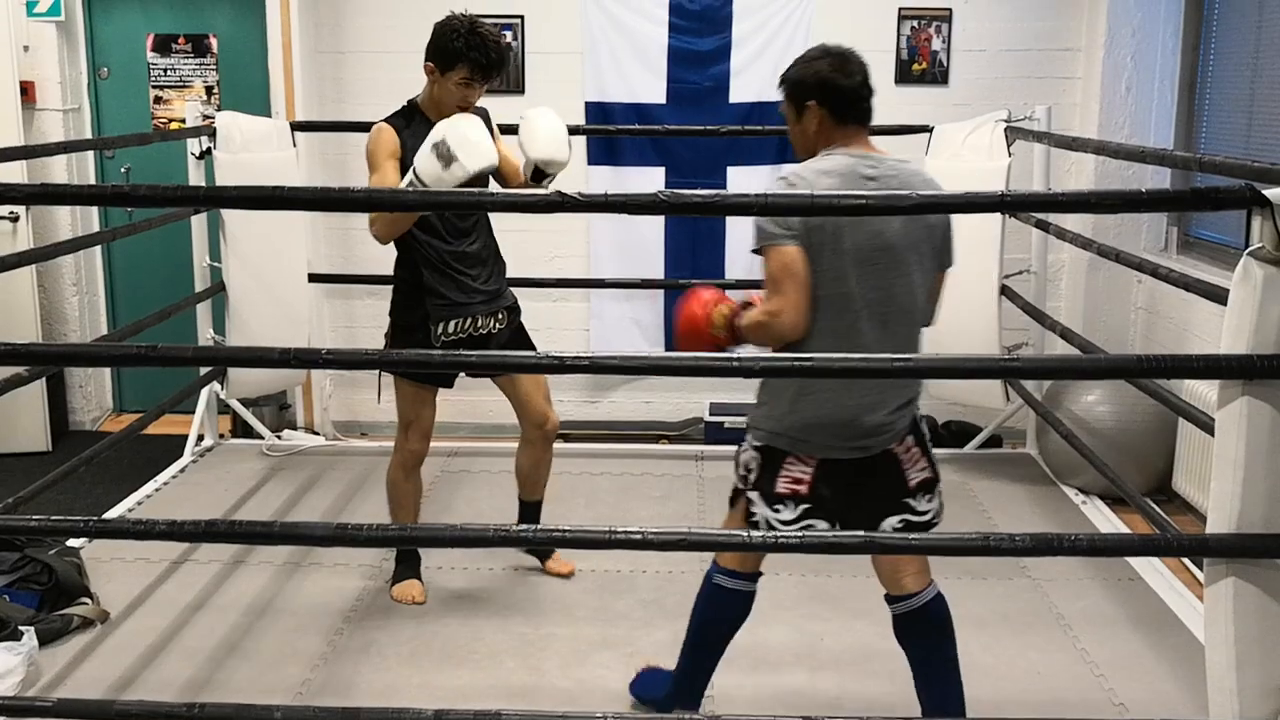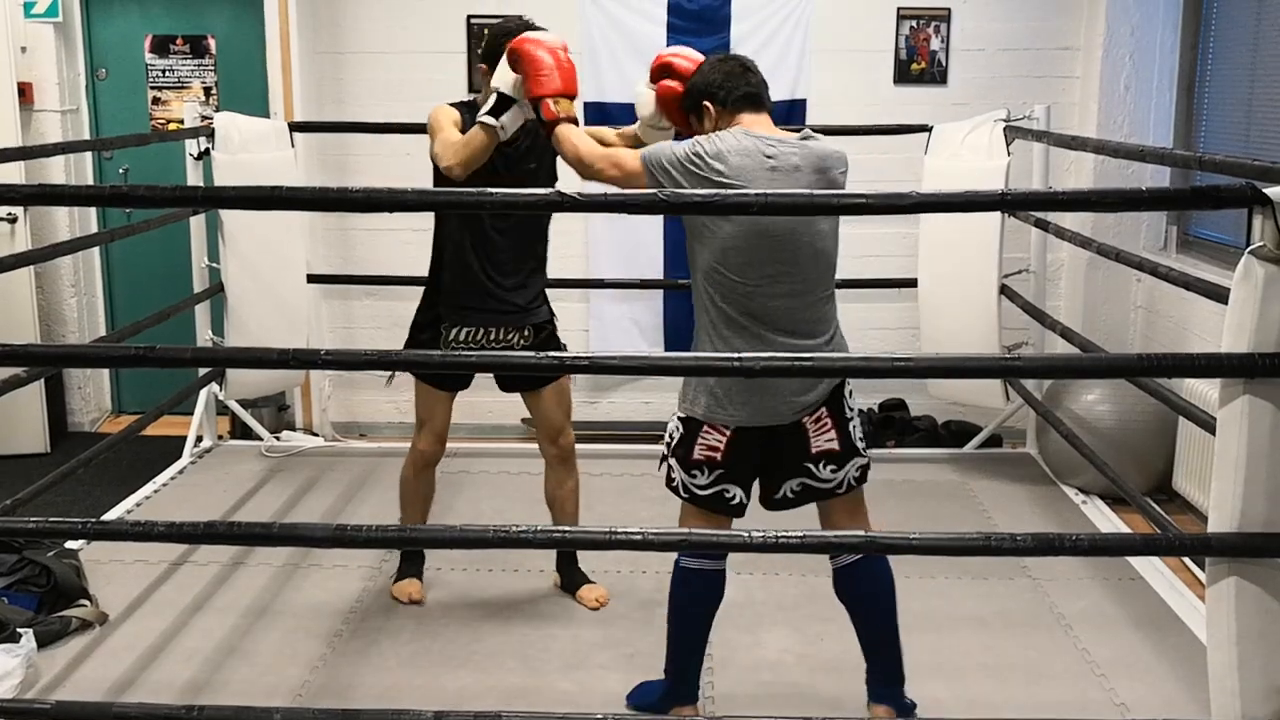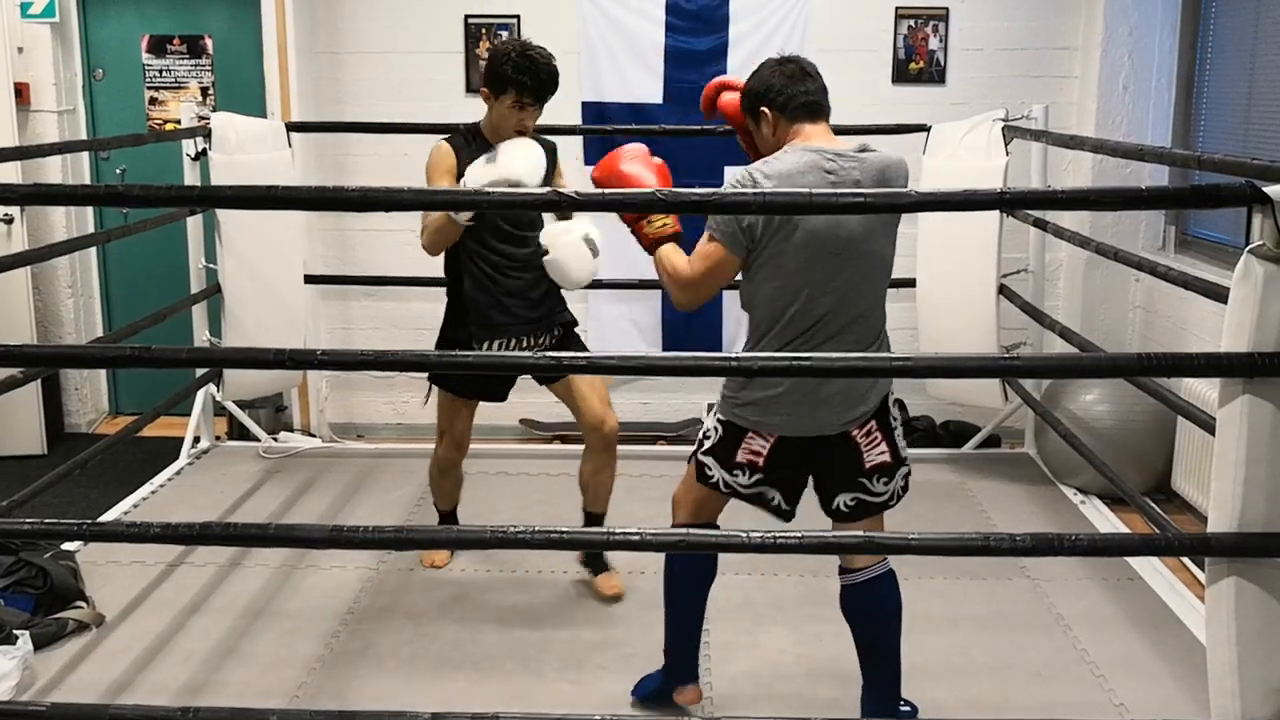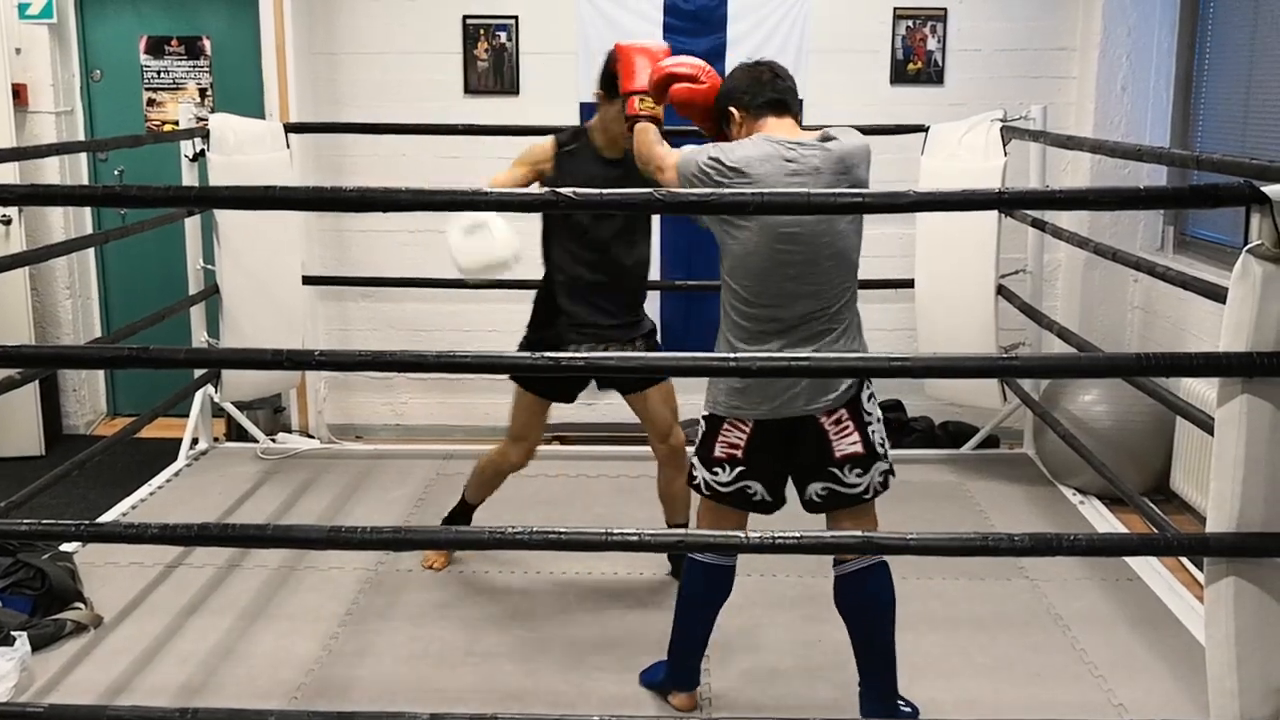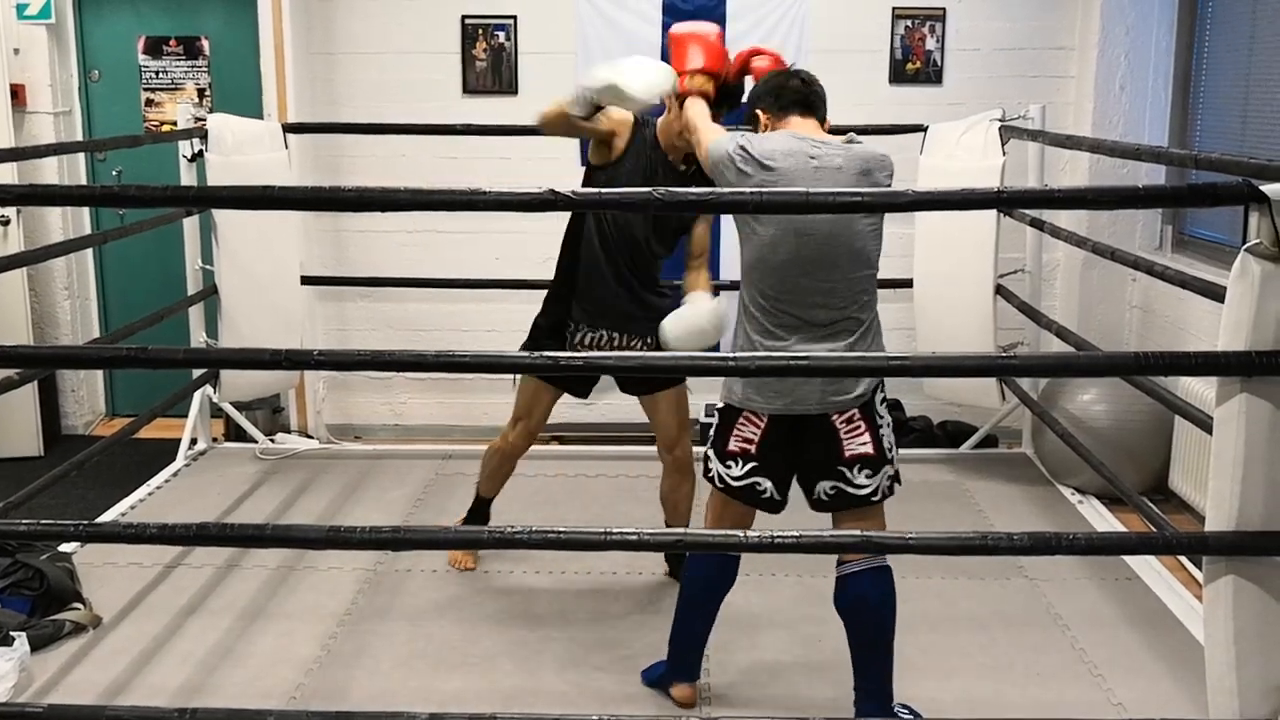
dt=0.4s
person 1, frame 1
left shoulder: (796, 190)
right shoulder: (924, 191)
left elbow: (787, 322)
right elbow: (923, 308)
left wrist: (732, 327)
left hip: (797, 429)
right hip: (890, 425)
left knee: (739, 558)
right knee: (908, 580)
person 1, frame 2
left shoulder: (701, 160)
right shoulder: (828, 160)
left elbow: (595, 164)
left wrist: (553, 107)
right wrist: (695, 88)
left hip: (725, 400)
right hip: (817, 391)
left knee: (702, 542)
right knee: (851, 533)
person 1, frame 3
left shoulder: (755, 187)
right shoulder: (889, 171)
left elbow: (687, 289)
left wrist: (653, 226)
right wrist: (760, 146)
left hip: (765, 404)
right hip: (858, 402)
left knee: (690, 513)
right knee: (864, 554)
person 1, frame 4
left shoulder: (721, 166)
right shoulder: (851, 153)
left elbow: (654, 162)
left wrist: (641, 103)
right wrist: (713, 100)
left hip: (747, 397)
right hip: (834, 391)
left knee: (713, 537)
right knee: (856, 543)
person 1, frame 5
left shoulder: (746, 157)
right shoulder: (873, 164)
left elbow: (698, 128)
left wrist: (693, 83)
right wrist: (790, 88)
left hip: (761, 392)
right hip: (848, 392)
left knee: (721, 529)
right knee: (861, 545)
person 2, frame 1
left shoulder: (479, 124)
right shoulder: (391, 134)
left elbow: (517, 184)
right elbow: (383, 228)
left wrist: (542, 166)
right wrist: (426, 176)
left hip: (491, 301)
right hip: (425, 311)
left knee: (543, 422)
right knee: (413, 444)
left ankle: (531, 530)
right ankle: (406, 559)
person 2, frame 2
left shoulder: (550, 128)
right shoulder: (452, 120)
right elbow: (455, 165)
right wrist: (507, 103)
left hip: (524, 315)
right hip: (451, 316)
left knee: (559, 443)
right knee: (427, 447)
left ankle: (566, 565)
right ankle: (411, 557)
person 2, frame 3
left shoulder: (546, 152)
right shoulder: (451, 153)
left elbow: (568, 216)
right elbow: (431, 241)
left wrist: (577, 235)
right wrist: (476, 188)
left hip: (545, 319)
right hip: (476, 326)
left knee: (604, 428)
right knee: (450, 449)
left ankle: (592, 548)
right ankle: (446, 527)
person 2, frame 4
right shoulder: (554, 153)
left hip: (627, 327)
right hip: (561, 328)
left knee: (673, 445)
right knee: (516, 452)
left ankle: (682, 556)
right ankle: (455, 523)
person 2, frame 5
left shoulder: (703, 181)
right shoulder: (620, 129)
left elbow: (698, 266)
right elbow: (550, 123)
left wrist: (700, 303)
right wrist: (586, 100)
left hip: (646, 328)
right hip: (574, 317)
left knee: (679, 452)
right knee: (517, 436)
left ankle: (679, 558)
right ankle: (474, 521)
